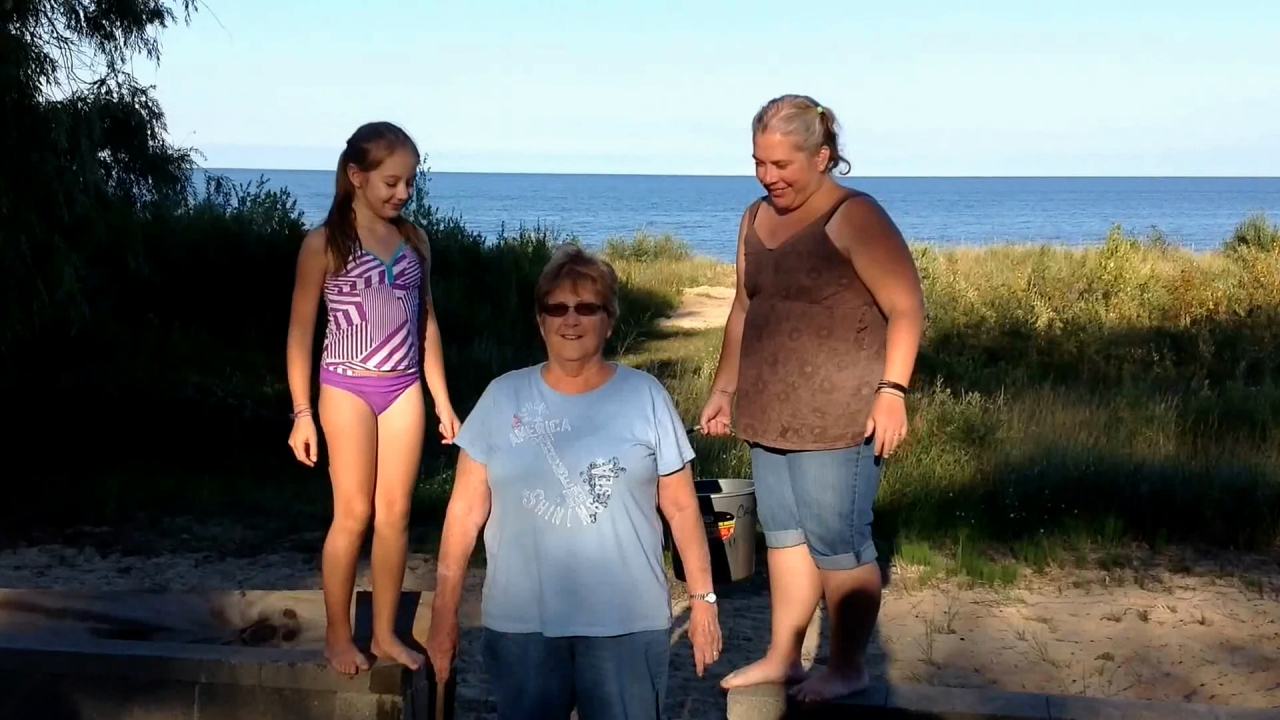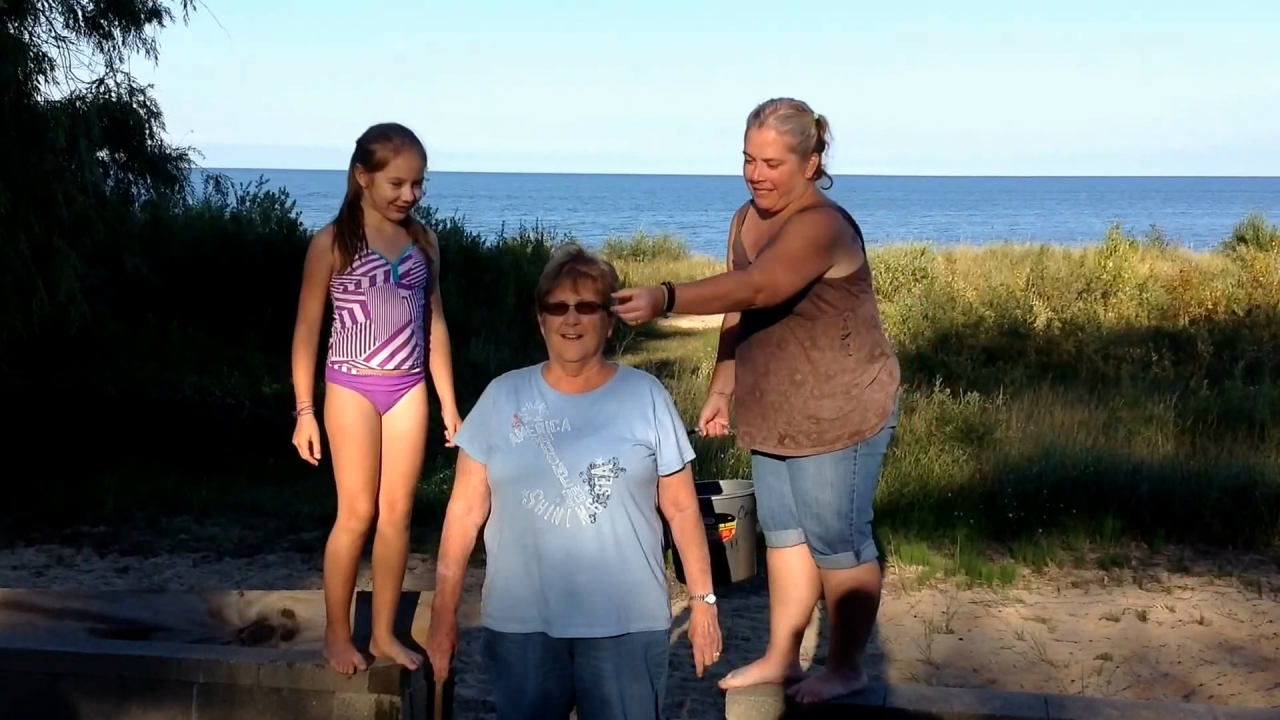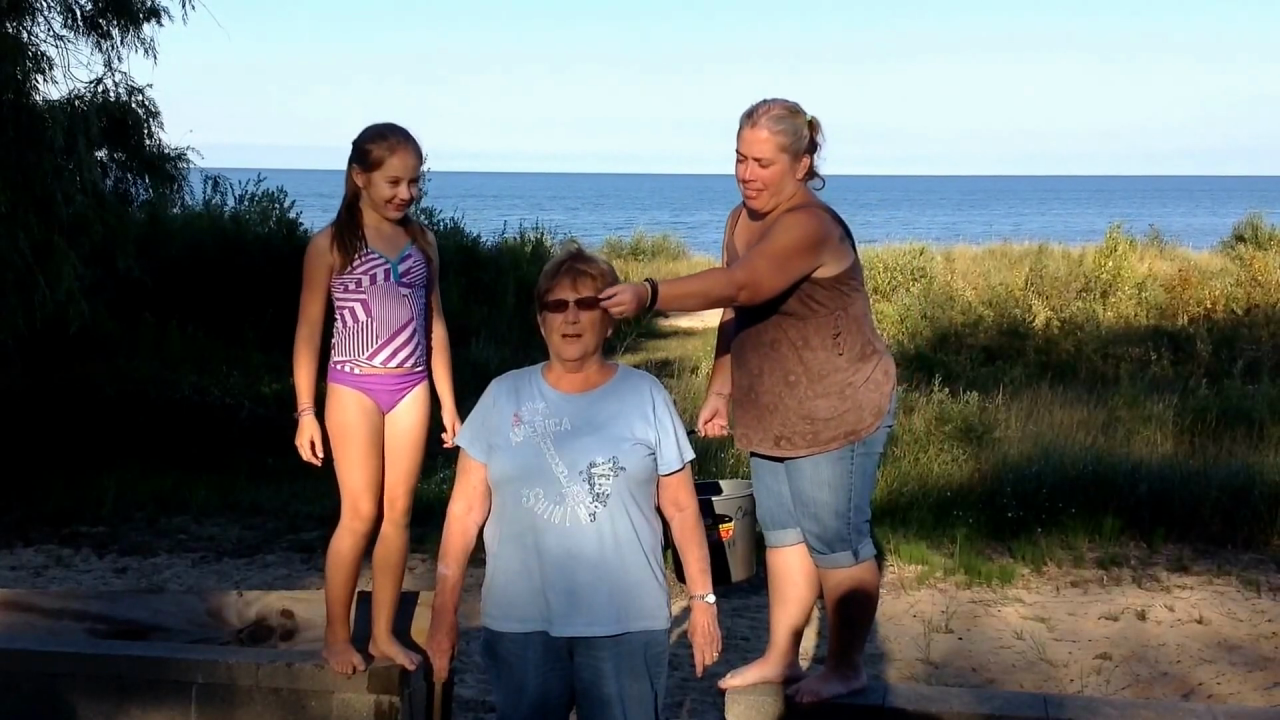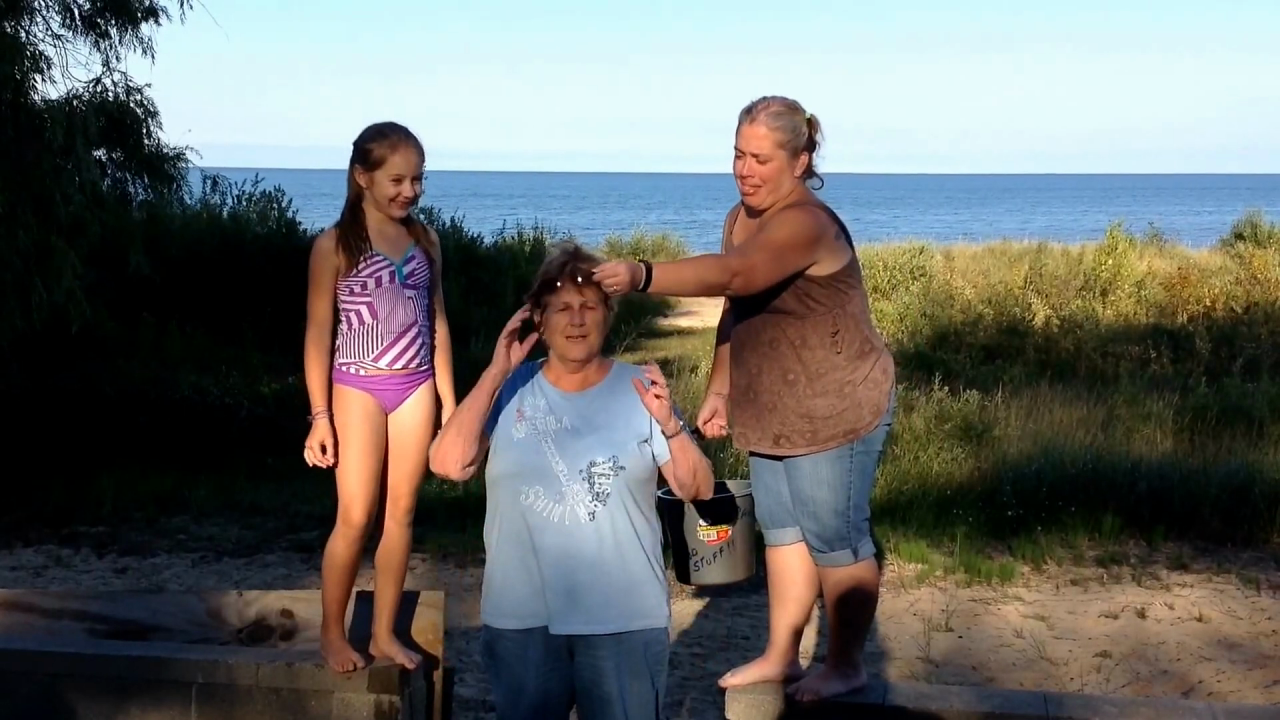
dt=0.7s
person 1, frame 1
left shoulder: (856, 217)
right shoulder: (756, 218)
left elbow: (906, 308)
left wrist: (891, 391)
right wrist: (723, 389)
left hip: (839, 414)
right hip: (772, 412)
left knee: (837, 541)
right knee: (782, 532)
left ankle: (847, 667)
right ankle: (781, 658)
person 1, frame 2
left shoulder: (821, 225)
right shoulder: (744, 220)
left elbow: (754, 289)
left wrist: (665, 298)
right wrist: (721, 389)
left hip: (839, 413)
right hip: (775, 412)
left knee: (836, 540)
right knee: (783, 532)
left ankle: (847, 666)
right ankle: (780, 656)
person 1, frame 3
left shoulder: (810, 225)
right shoulder: (741, 220)
left elbow: (738, 287)
left wrist: (648, 295)
right wrist: (721, 390)
left hip: (836, 412)
right hip: (773, 413)
left knee: (835, 539)
right knee: (783, 532)
left ankle: (846, 666)
right ankle: (780, 656)
person 1, frame 4
left shoulder: (806, 223)
right shoulder: (741, 217)
left elbow: (730, 273)
left wrist: (640, 275)
right wrist: (719, 390)
left hip: (835, 410)
right hip: (774, 411)
left knee: (835, 539)
right knee: (782, 531)
left ankle: (846, 665)
right ankle: (780, 655)
person 2, frame 1
left shoulder: (414, 240)
right shoulder: (325, 243)
right elbow: (300, 331)
left wrist: (443, 400)
right wrist: (301, 413)
left hip: (404, 390)
right hip: (348, 390)
left knee: (396, 512)
right knee: (354, 514)
left ankle: (385, 633)
right ankle: (338, 635)
person 2, frame 2
left shoulder: (423, 241)
right shoulder: (333, 242)
right elbow: (307, 328)
left wrist: (449, 402)
right wrist: (304, 410)
left hip: (409, 390)
right hip: (352, 388)
left knee: (398, 512)
right knee: (357, 512)
left ankle: (384, 633)
right ankle: (337, 634)
person 2, frame 3
left shoulder: (422, 241)
right shoulder: (331, 244)
right elbow: (308, 330)
left wrist: (448, 400)
right wrist: (305, 412)
left hip: (411, 389)
right hip: (355, 388)
left knee: (399, 513)
right knee: (361, 513)
left ankle: (383, 634)
right ankle: (337, 635)
person 2, frame 4
left shoulder: (425, 240)
right shoulder: (335, 244)
right elbow: (318, 333)
left wrist: (449, 400)
right wrist: (319, 415)
left hip: (415, 389)
right hip: (359, 389)
left knee: (401, 513)
right knee: (355, 517)
left ankle: (384, 633)
right ankle: (332, 631)
person 3, frame 1
left shoulder: (646, 396)
right shoulder: (503, 397)
left elbow: (681, 507)
right elbow: (466, 511)
left wrist: (703, 598)
right wrist: (445, 612)
left hip: (628, 624)
right hip: (521, 624)
person 3, frame 2
left shoulder: (646, 395)
right shoulder: (502, 396)
left elbow: (681, 508)
right elbow: (465, 511)
left wrist: (702, 599)
right wrist: (444, 611)
left hip: (627, 623)
right hip: (520, 623)
person 3, frame 3
left shoulder: (645, 395)
right shoulder: (503, 396)
left elbow: (680, 506)
right elbow: (466, 510)
left wrist: (702, 598)
right wrist: (444, 610)
left hip: (626, 621)
right hip: (520, 621)
person 3, frame 4
left shoulder: (639, 388)
right shoulder: (511, 389)
left elbow: (699, 489)
right elbow: (448, 464)
left wrist: (672, 429)
right wrist: (496, 372)
left hip: (624, 617)
right hip: (521, 617)
